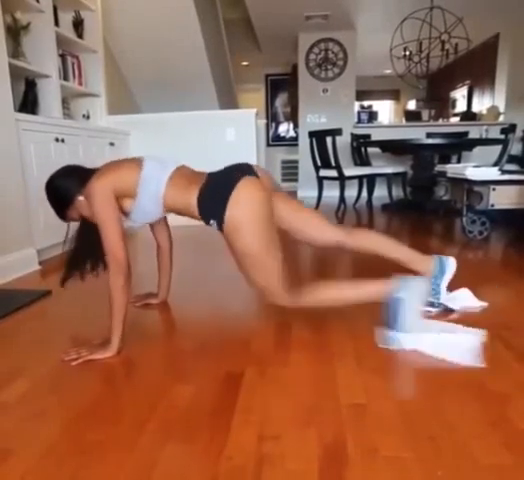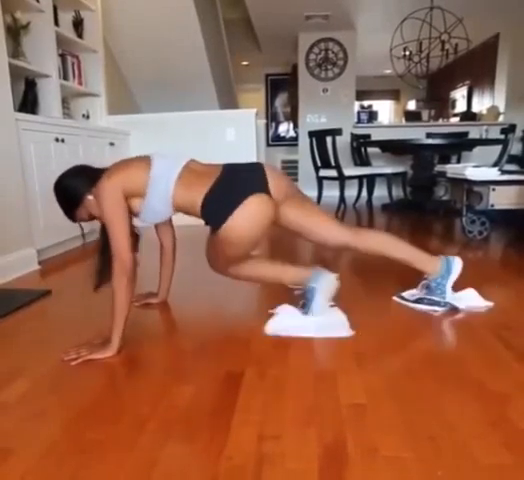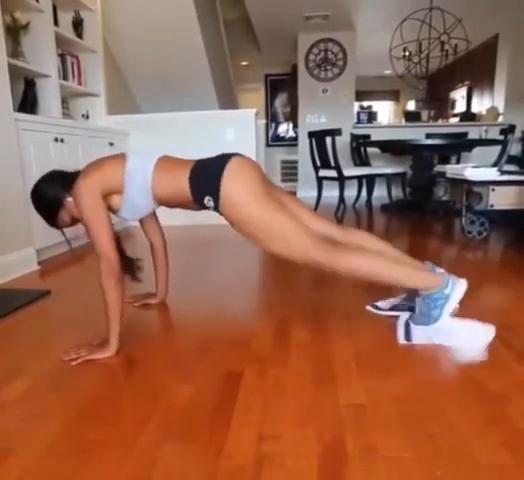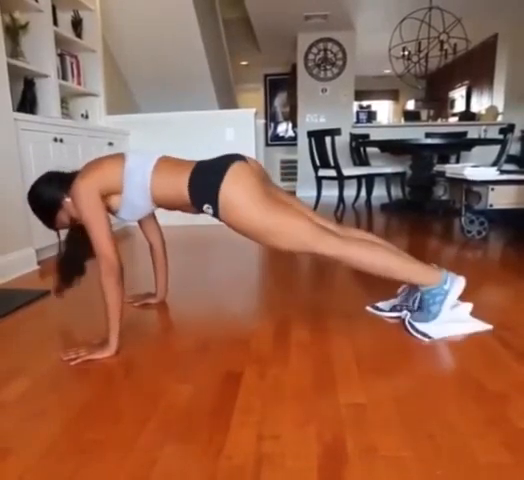
dt=0.3s
person 1, frame 1
left shoulder: (100, 188)
right shoulder: (125, 181)
left elbow: (119, 265)
right elbow: (162, 236)
left wrist: (111, 343)
right wrist: (161, 294)
left hip: (234, 198)
right hip: (244, 179)
left knee: (286, 295)
right knee: (337, 235)
left ankle: (398, 289)
right ankle: (432, 267)
person 1, frame 2
left shoulder: (108, 188)
right shoulder: (134, 179)
left elbow: (123, 265)
right elbow: (167, 237)
left wrist: (113, 343)
right wrist: (162, 294)
left hip: (240, 205)
right hip: (257, 179)
left knee: (220, 261)
right knee: (344, 235)
left ankle: (311, 280)
right ankle: (439, 268)
person 1, frame 3
left shoulder: (85, 187)
right shoulder: (117, 181)
left elbow: (109, 264)
right elbow: (155, 235)
left wrist: (111, 344)
right wrist: (159, 294)
left hip: (224, 181)
right hip: (231, 172)
left knee: (322, 252)
right knee: (331, 232)
left ankle: (435, 287)
right ankle: (425, 272)
person 1, frame 4
left shoulder: (84, 188)
right shoulder: (110, 183)
left elbow: (110, 263)
right elbow: (153, 233)
left wrist: (111, 342)
right wrist: (159, 293)
left hip: (223, 185)
right hip: (230, 172)
left knee: (326, 243)
right knee: (329, 229)
left ankle: (438, 282)
right ankle: (422, 270)
